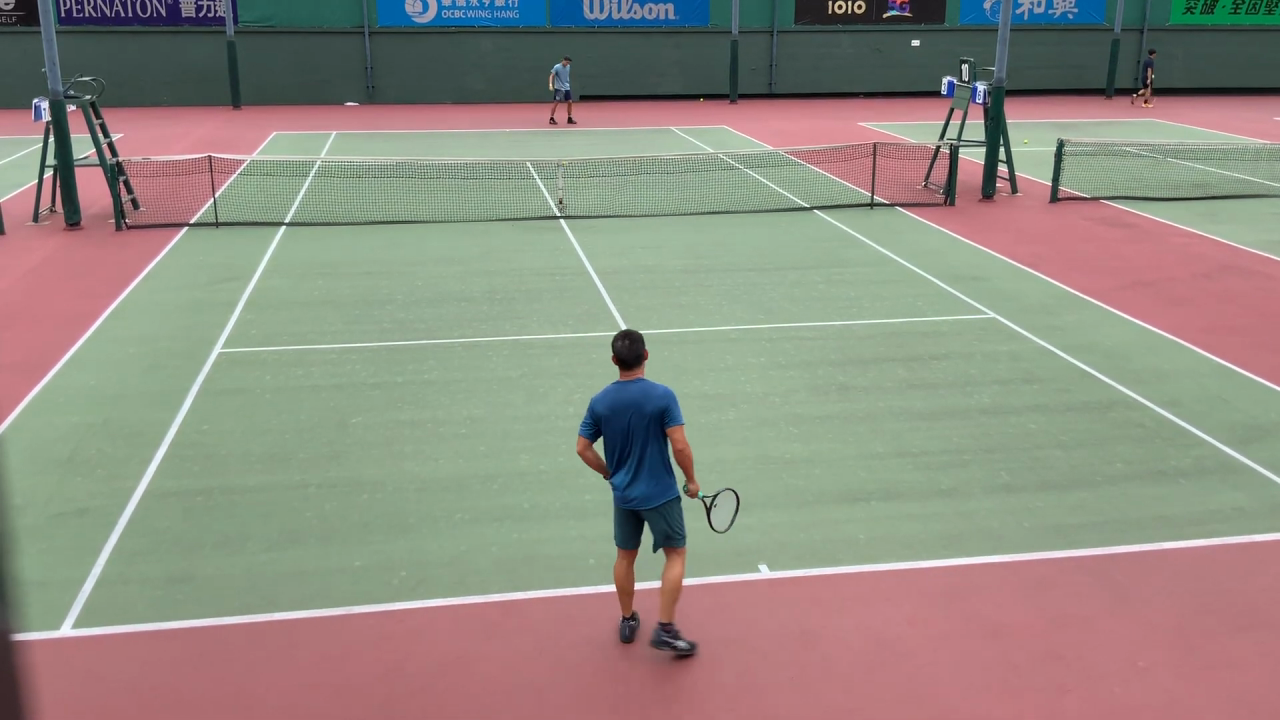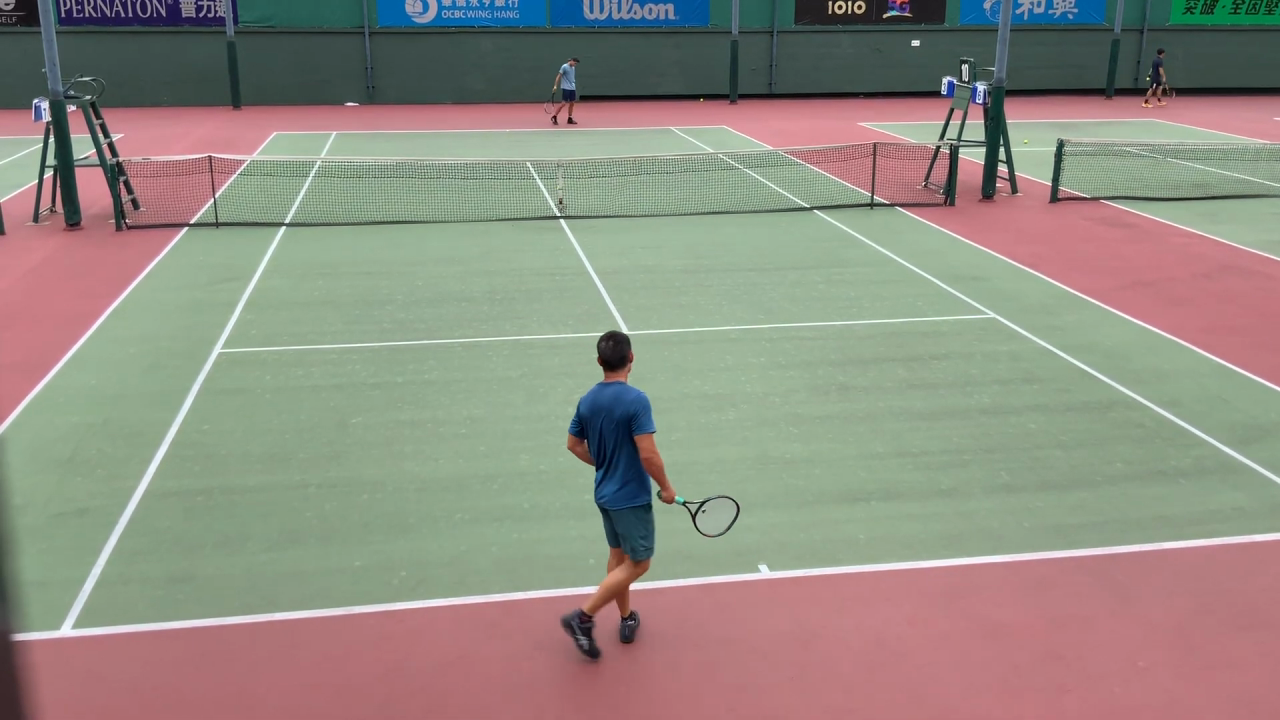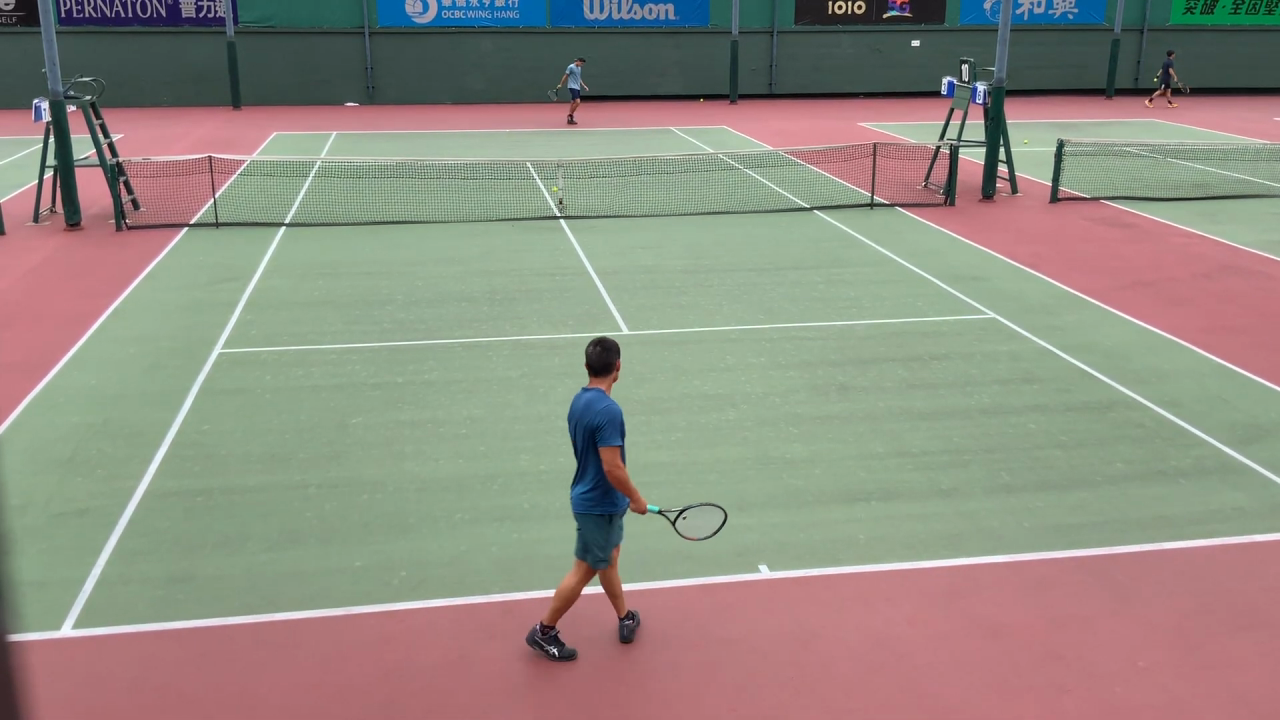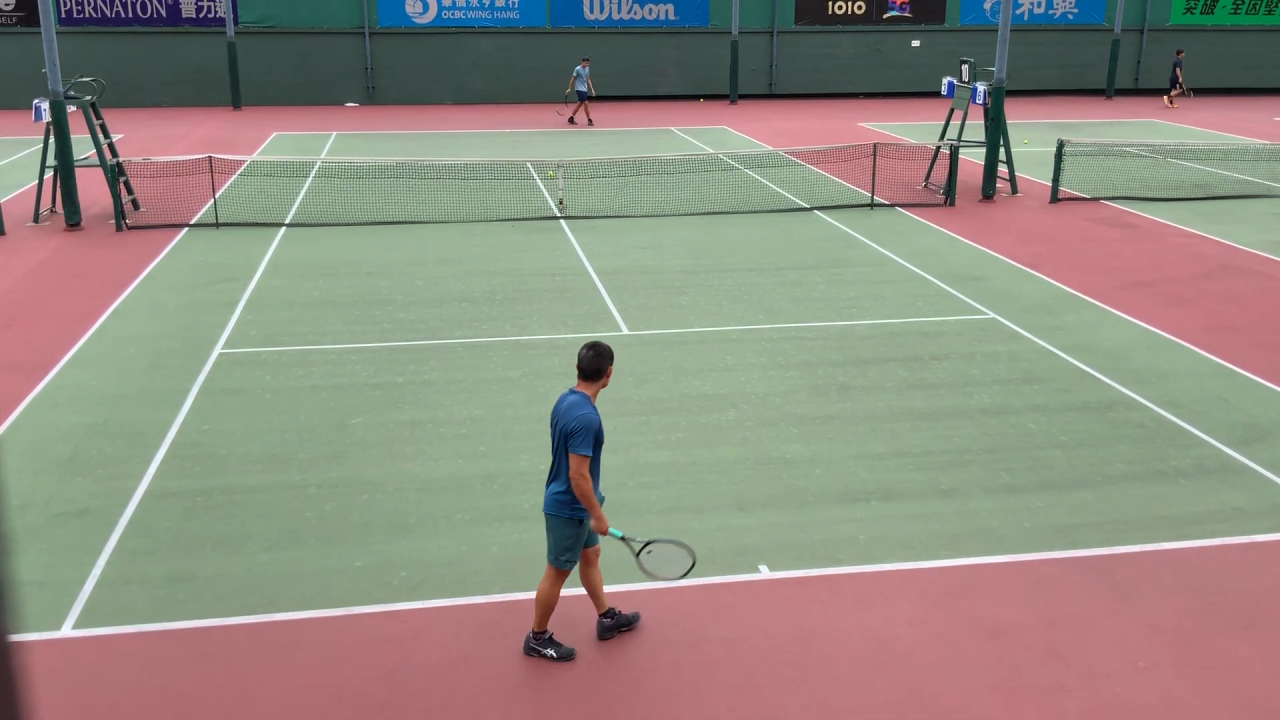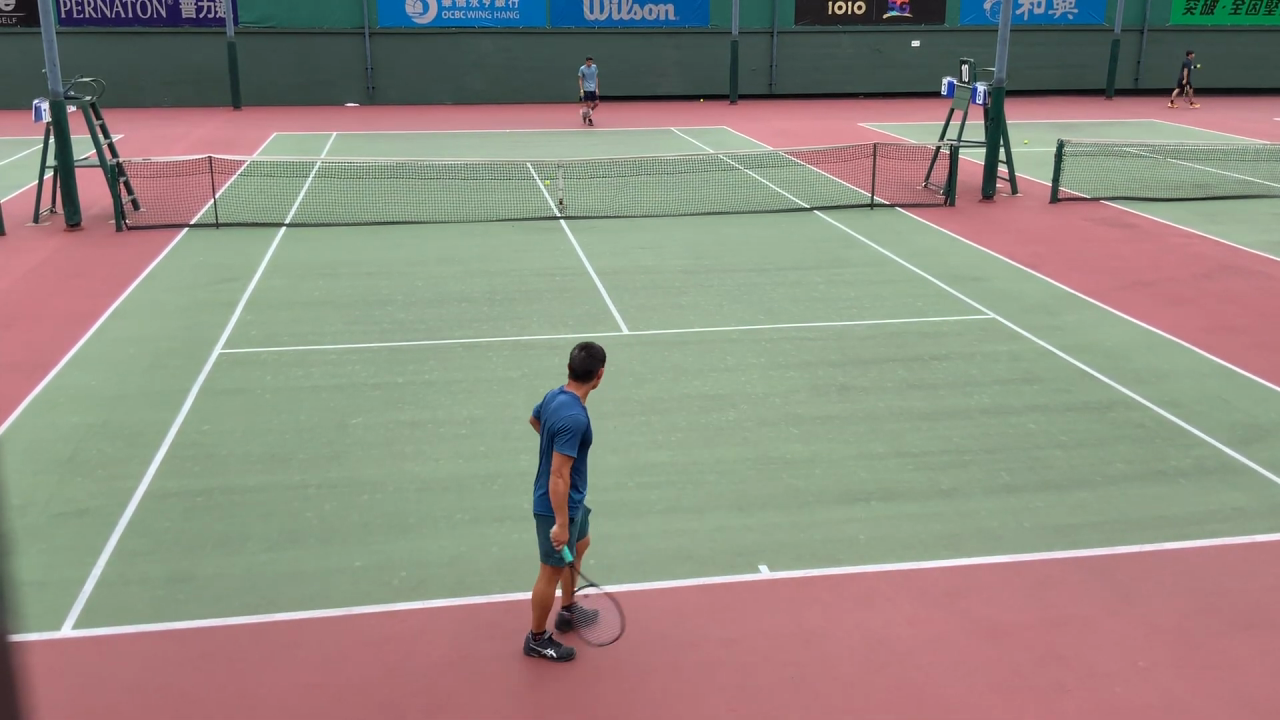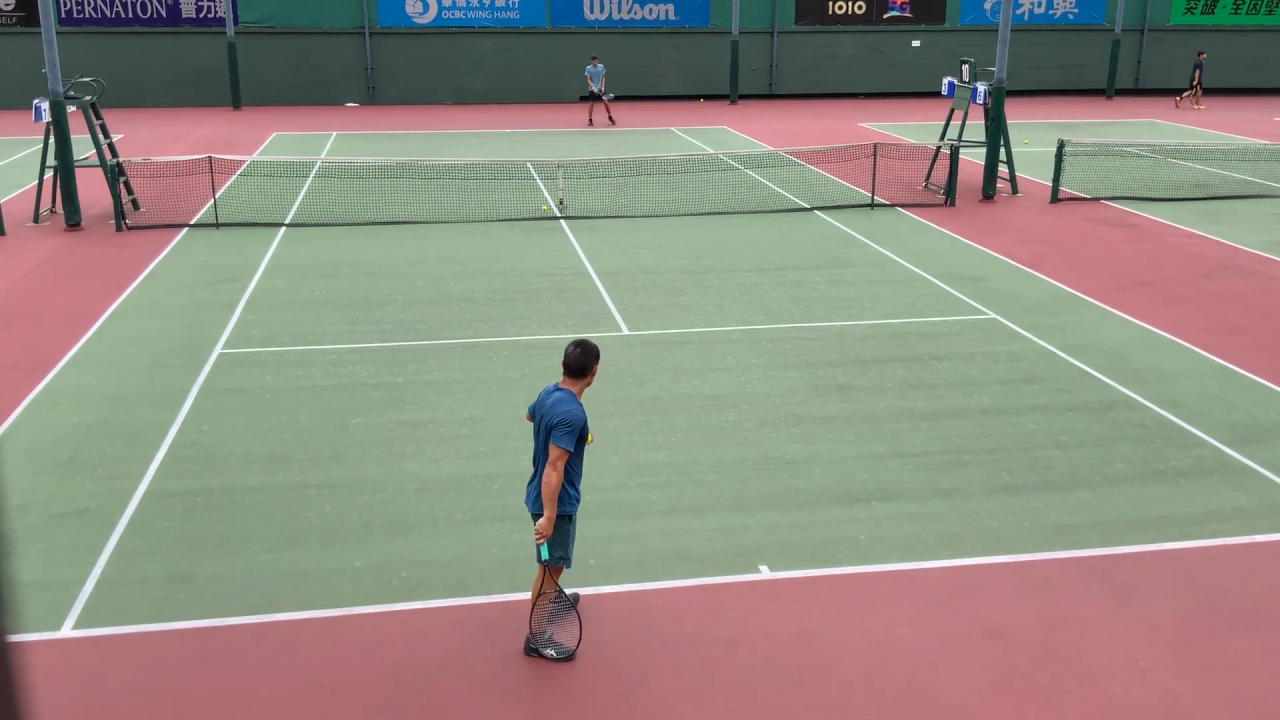
dt=0.2s
person 1, frame 1
left shoulder: (600, 401)
right shoulder: (662, 396)
left elbow: (583, 448)
right elbow: (680, 446)
right wrist: (691, 480)
left hip: (623, 494)
right hip: (660, 493)
left knee: (625, 556)
right knee: (675, 556)
left ankle: (627, 620)
right ankle: (666, 628)
person 1, frame 2
left shoulder: (587, 400)
right shoulder: (636, 400)
left elbow: (574, 444)
right elbow: (648, 454)
right wrist: (666, 487)
left hip: (605, 493)
right hip: (632, 497)
left knee: (619, 556)
right knee: (636, 564)
left ankle: (627, 619)
right ankle: (582, 617)
person 1, frame 3
left shoulder: (578, 401)
right shoulder: (608, 410)
right elbow: (613, 467)
right wrist: (636, 499)
left hip: (586, 496)
right hip: (599, 503)
left knee: (609, 558)
right knee: (585, 570)
left ankle: (624, 619)
right ankle: (544, 631)
person 1, frame 4
left shoulder: (566, 399)
right shoulder: (585, 417)
right elbow: (579, 475)
right wrist: (598, 515)
left hip: (568, 500)
right hip: (568, 506)
left knee: (590, 556)
right knee: (558, 572)
left ankle: (607, 617)
right ankle: (537, 638)
person 1, frame 5
left shoulder: (554, 396)
right shoulder: (574, 418)
left elbow: (534, 419)
right elbow: (559, 474)
right wrist: (561, 522)
left hip: (570, 500)
right hip: (557, 504)
left knee: (580, 545)
right knee: (553, 569)
left ankle: (567, 610)
right ankle: (536, 638)
person 1, frame 6
left shoulder: (548, 393)
right shoulder: (572, 413)
left elbow: (532, 415)
right elbow: (554, 467)
right wrist: (548, 516)
left hip: (550, 497)
right hip: (555, 501)
left knee: (555, 560)
right knee: (551, 567)
right ankle: (536, 638)
